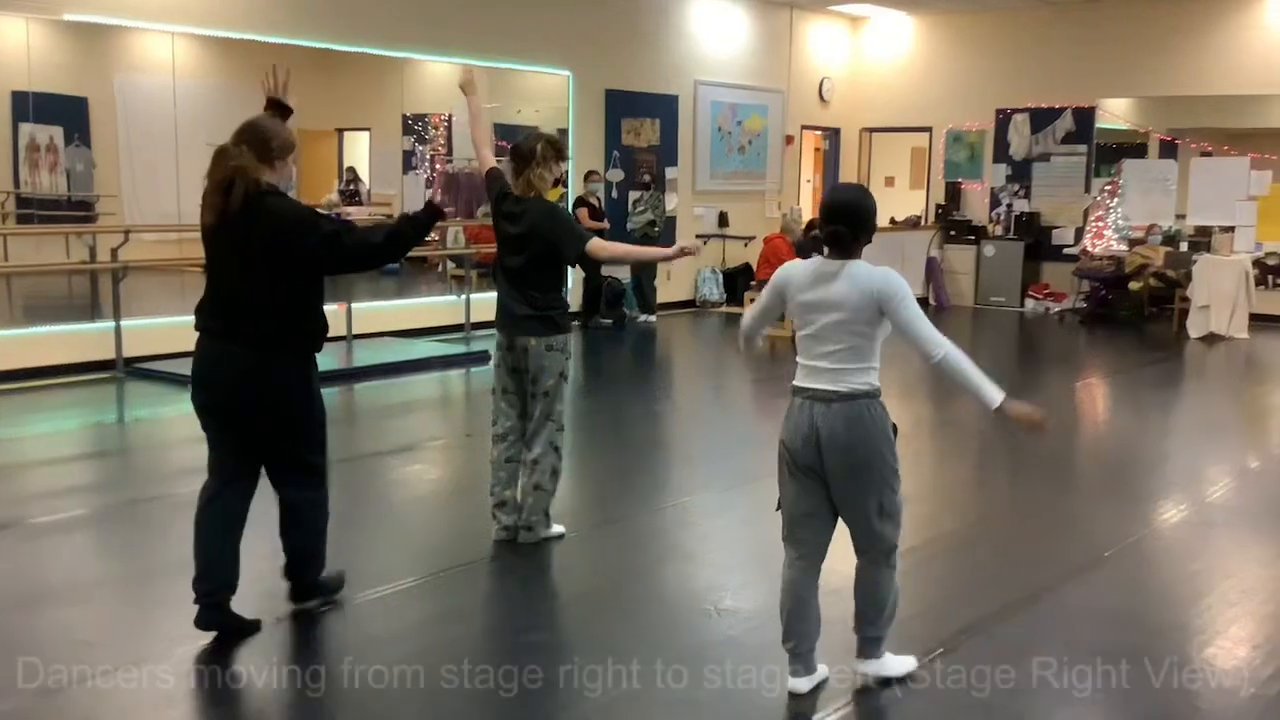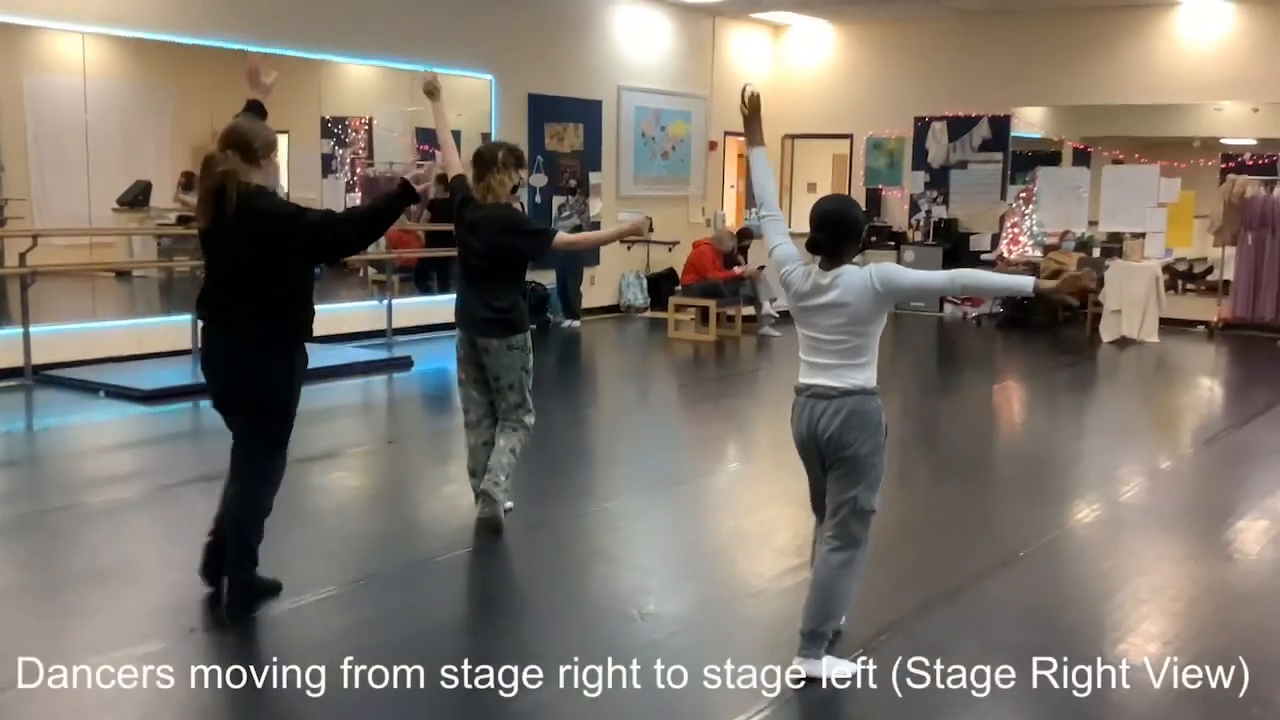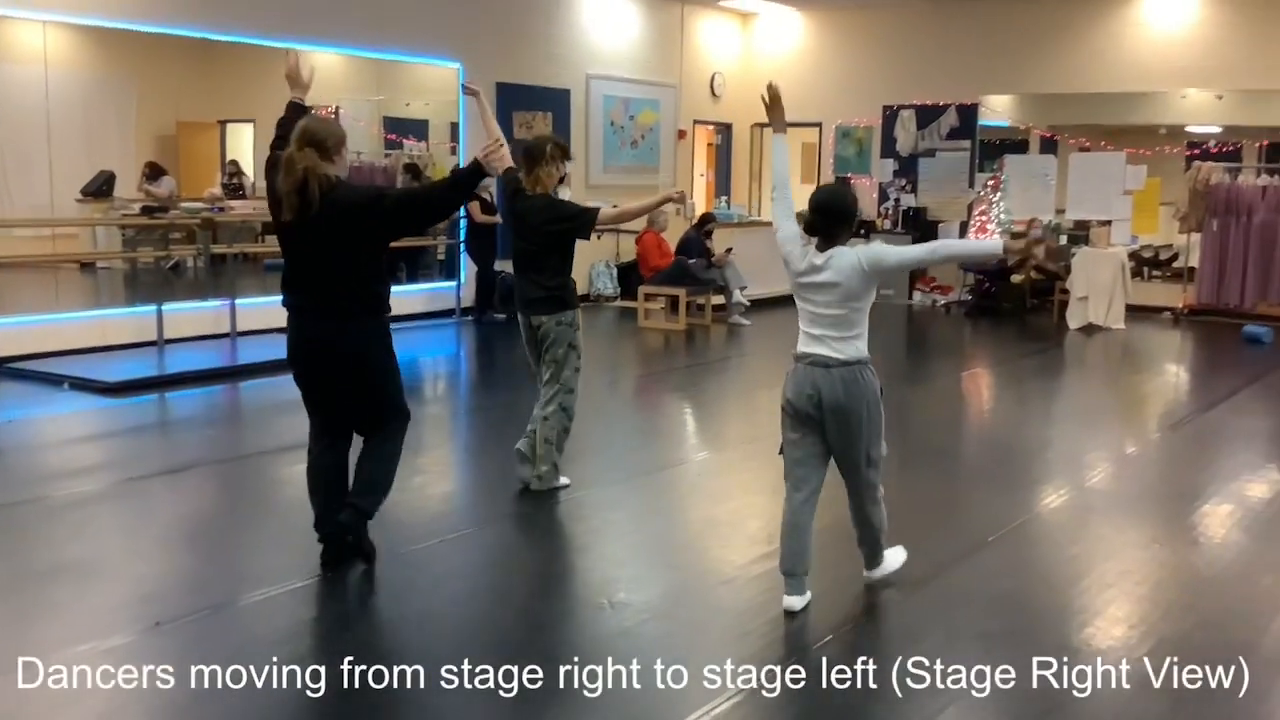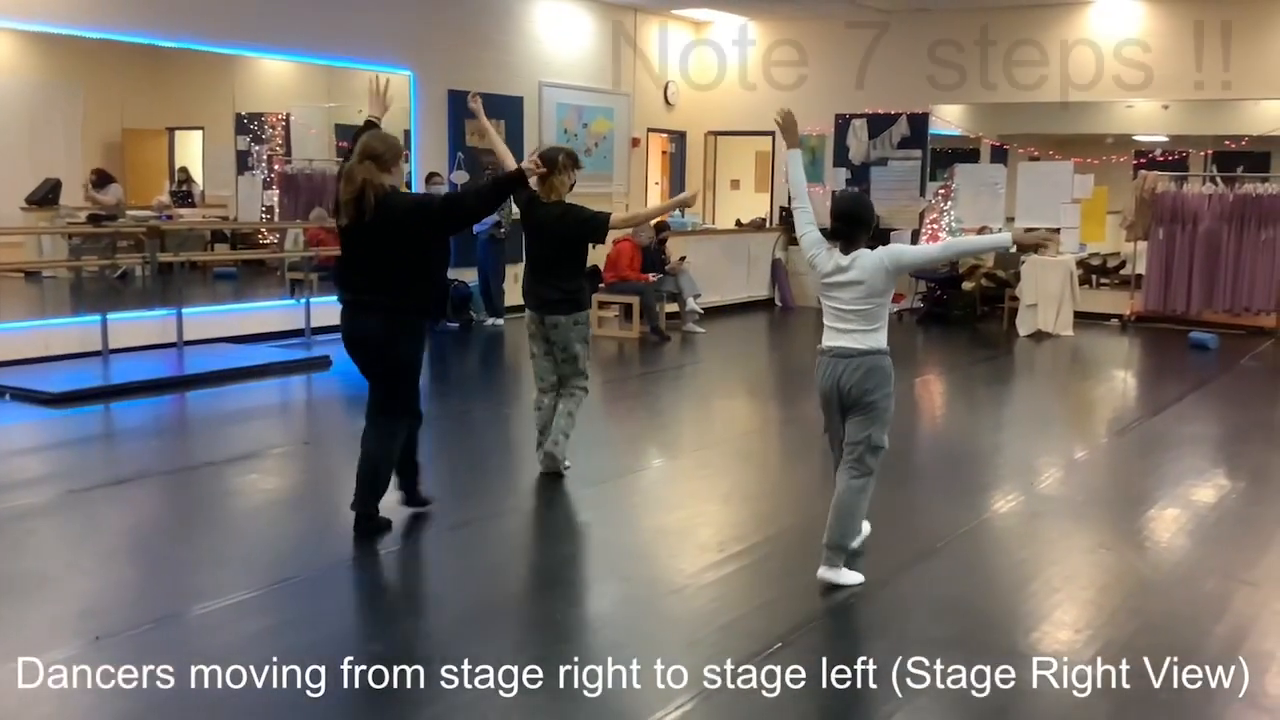
dt=1s
person 1, frame 1
left shoulder: (792, 276)
right shoulder: (880, 283)
left elbow: (752, 325)
right elbow: (937, 348)
left wrist: (748, 341)
right wrist: (999, 401)
left hip: (802, 417)
right hip: (857, 419)
left knee: (802, 548)
right knee: (877, 543)
left ankle: (800, 665)
right ankle: (871, 652)
person 1, frame 2
left shoulder: (795, 275)
right shoulder: (876, 282)
left elbow: (769, 213)
right elbow: (955, 283)
left wrist: (757, 142)
right wrist: (1036, 284)
left hip: (807, 407)
right hip: (854, 413)
left knee: (830, 519)
right knee: (846, 532)
left ankle: (825, 611)
right ankle: (812, 650)
person 1, frame 3
left shoulder: (794, 254)
right shoulder: (865, 261)
left elbow: (780, 197)
right elbow: (937, 252)
left wrist: (778, 130)
right wrist: (1002, 248)
left hip: (804, 377)
right hip: (850, 380)
left knee: (801, 484)
right knee: (862, 478)
left ankle: (794, 587)
right ankle: (876, 558)
person 1, frame 4
left shoulder: (818, 257)
right shoulder: (886, 261)
left elbow: (800, 205)
right elbow: (949, 250)
left wrist: (793, 146)
right wrist: (1009, 241)
left hip: (830, 365)
right hip: (870, 368)
left knee: (844, 453)
right knee: (858, 463)
left ankle: (848, 531)
right ankle: (832, 561)
person 2, frame 1
left shoulder: (220, 209)
right shoulder: (286, 219)
left elbow: (252, 139)
right elbow: (361, 250)
left wrist: (274, 107)
right wrist: (426, 217)
left hip: (217, 359)
right hip: (275, 363)
left knee: (228, 476)
right knee: (300, 472)
left ankle: (213, 597)
right ankle: (306, 578)
person 2, frame 2
left shoulder: (217, 205)
right shoulder: (271, 215)
left elbow: (238, 143)
right elbow: (346, 231)
left wrist: (255, 101)
right wrist: (404, 193)
left hip: (223, 347)
right hip: (266, 353)
left knee: (252, 452)
right knee: (259, 461)
left ankle: (220, 554)
right ankle: (242, 578)
person 2, frame 3
left shoulder: (285, 195)
right shoulder: (360, 203)
left elbow: (280, 150)
right elbow: (427, 203)
left wrist: (295, 101)
right wrist: (477, 170)
left hip: (306, 333)
right hip: (357, 332)
left knee: (327, 432)
right knee: (386, 423)
left ankle: (333, 537)
right ankle: (354, 522)
person 2, frame 4
left shoulder: (349, 203)
right shoulder: (408, 209)
left elbow: (353, 154)
right elbow: (469, 205)
left wrist: (373, 119)
right wrist: (517, 176)
left hip: (358, 321)
right hip: (395, 325)
left knee: (401, 403)
right knee: (389, 411)
left ankle: (409, 487)
right ankle: (367, 511)
person 3, frame 1
left shoulder: (502, 199)
right shoulder: (549, 216)
left elbow: (483, 151)
right elbow: (603, 250)
left wrist: (472, 96)
right wrist: (668, 253)
left hip: (508, 329)
right hip: (545, 334)
left knee: (506, 425)
right knee: (544, 427)
left ankle: (504, 517)
right ankle: (533, 522)
person 3, frame 2
left shoulder: (464, 206)
right shoulder: (512, 223)
left elbow: (448, 151)
right elbow: (572, 242)
left wrist: (436, 101)
right wrist: (623, 232)
left hip: (470, 328)
right hip: (506, 331)
left knee: (477, 415)
right knee: (516, 416)
left ankle: (487, 497)
right ankle: (494, 486)
person 3, frame 3
left shoulder: (514, 196)
right shoulder: (557, 212)
left elbow: (497, 144)
right elbow: (618, 217)
left wrist: (481, 100)
right wrist: (664, 200)
left hip: (527, 306)
right hip: (557, 310)
left knee: (549, 383)
right knee: (559, 391)
left ankle: (530, 447)
right ankle: (544, 472)
person 3, frame 4
left shoulder: (528, 205)
right shoulder: (575, 217)
left elbow: (507, 162)
right elbow: (629, 219)
left wrist: (482, 118)
right wrist: (675, 204)
left hip: (537, 310)
right hip: (570, 312)
left knee: (545, 384)
right knee: (575, 382)
left ankle: (547, 455)
right ankle: (554, 445)
